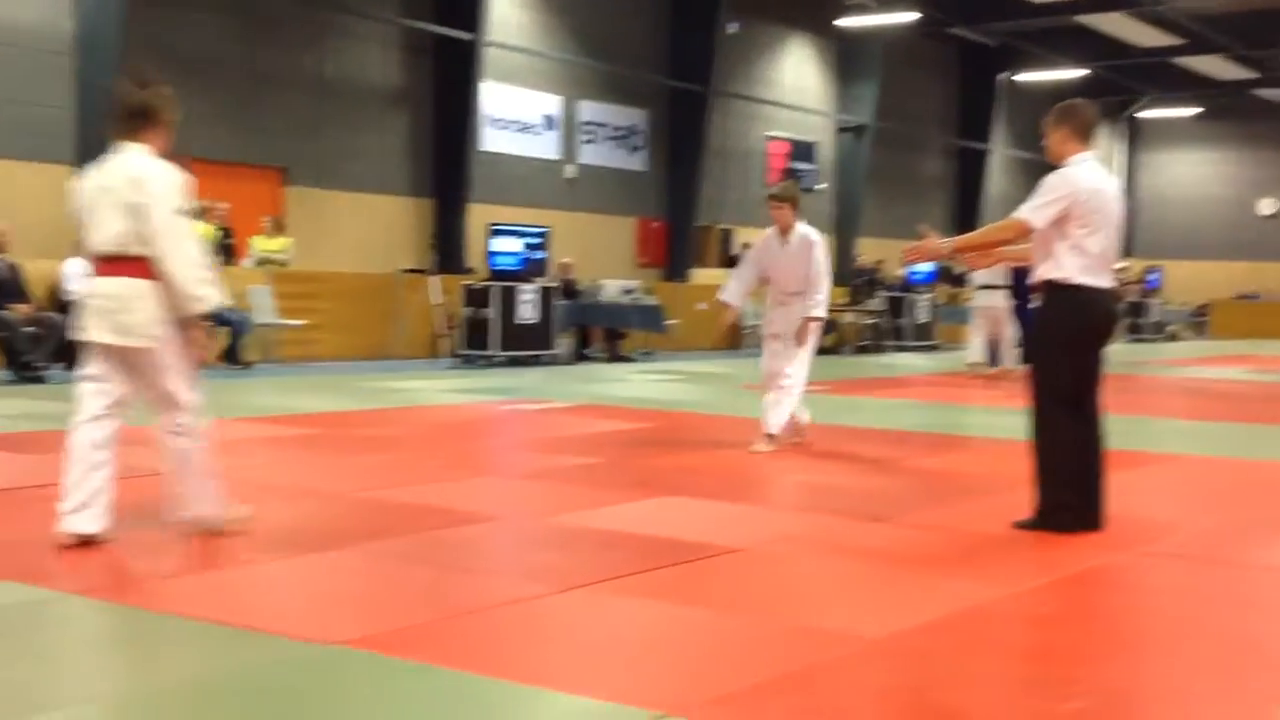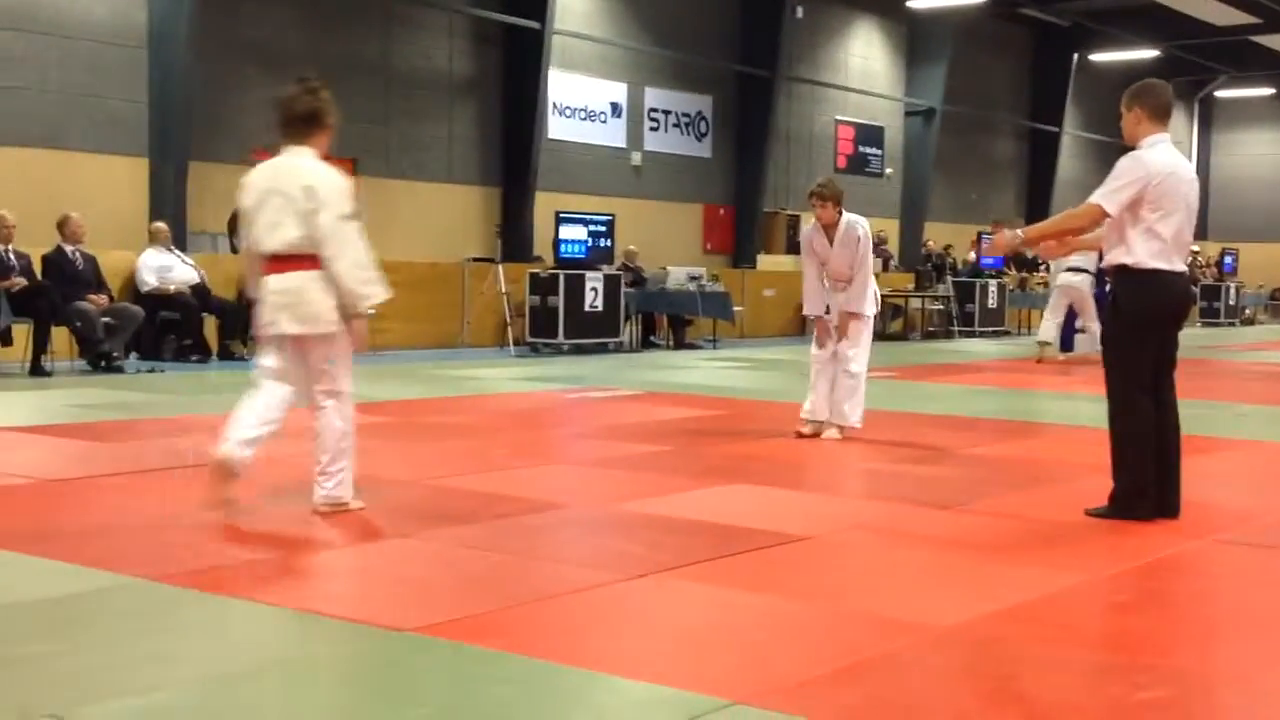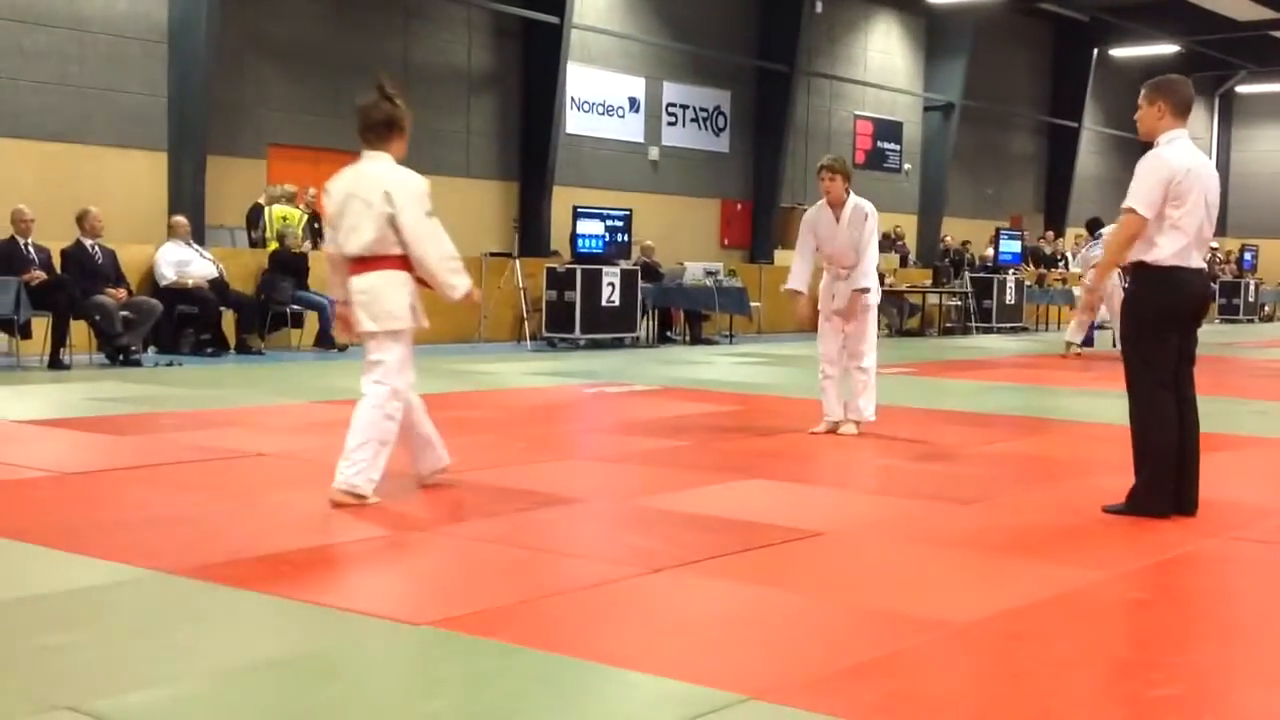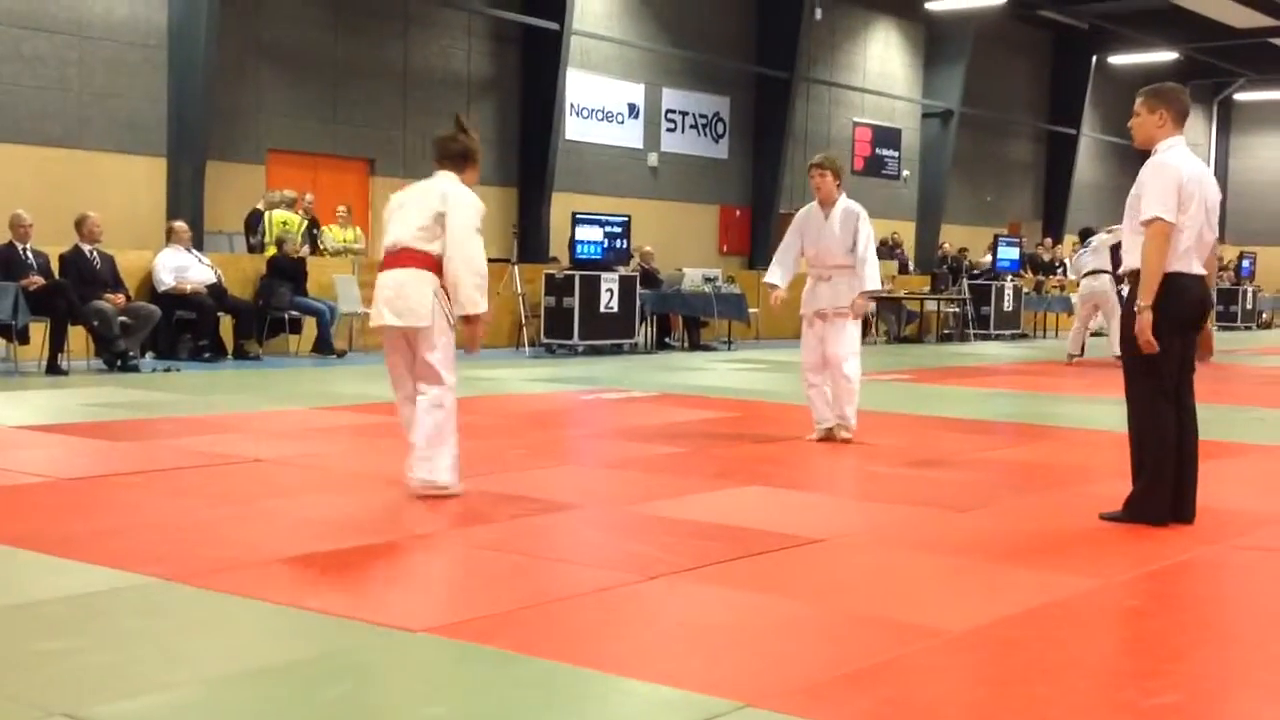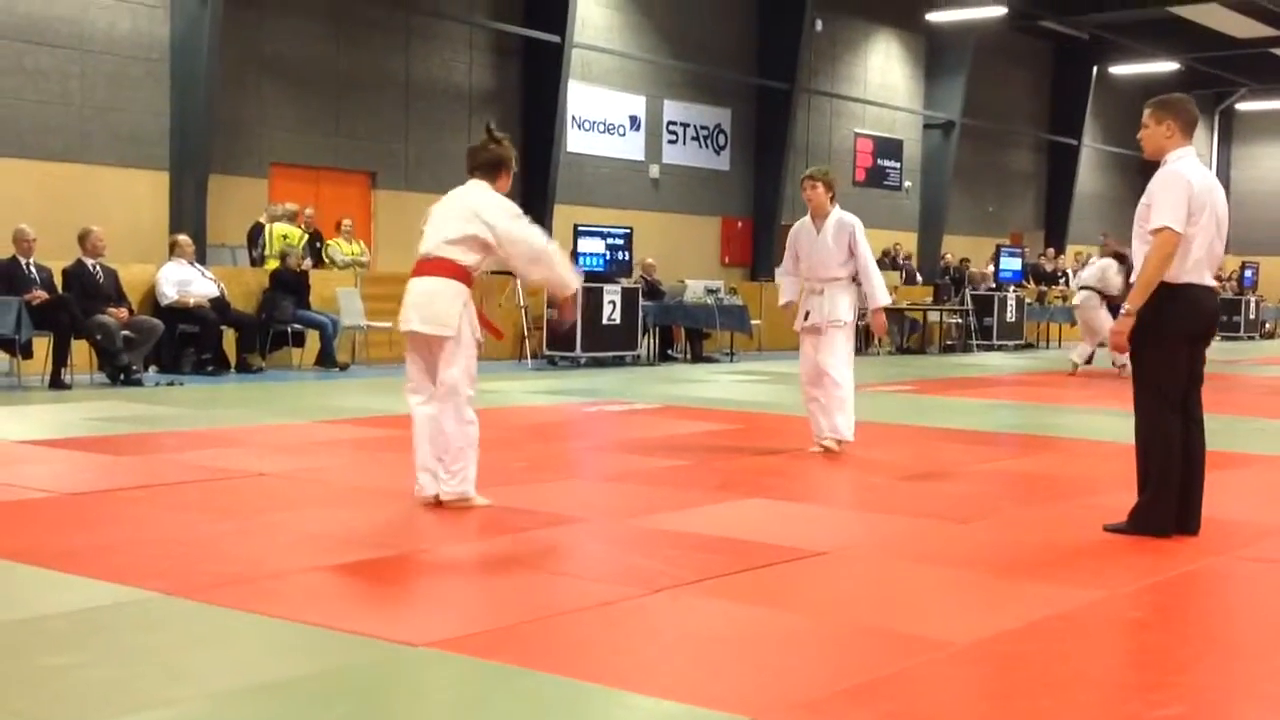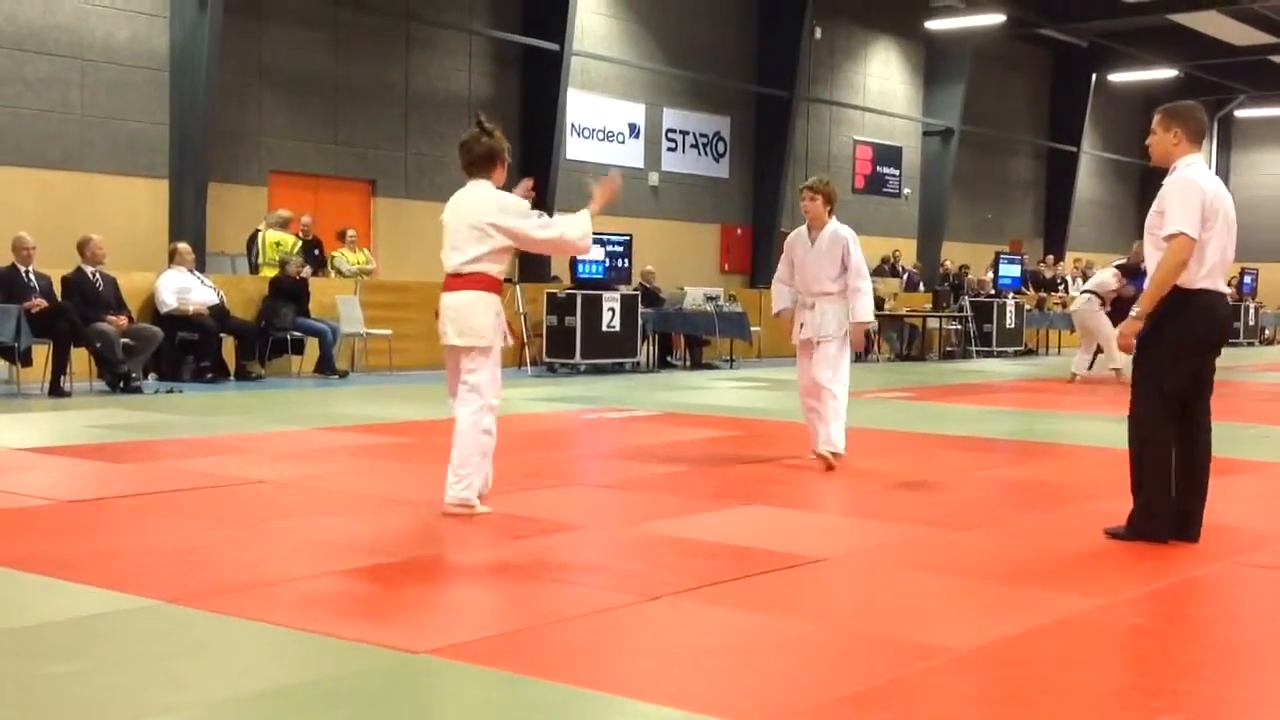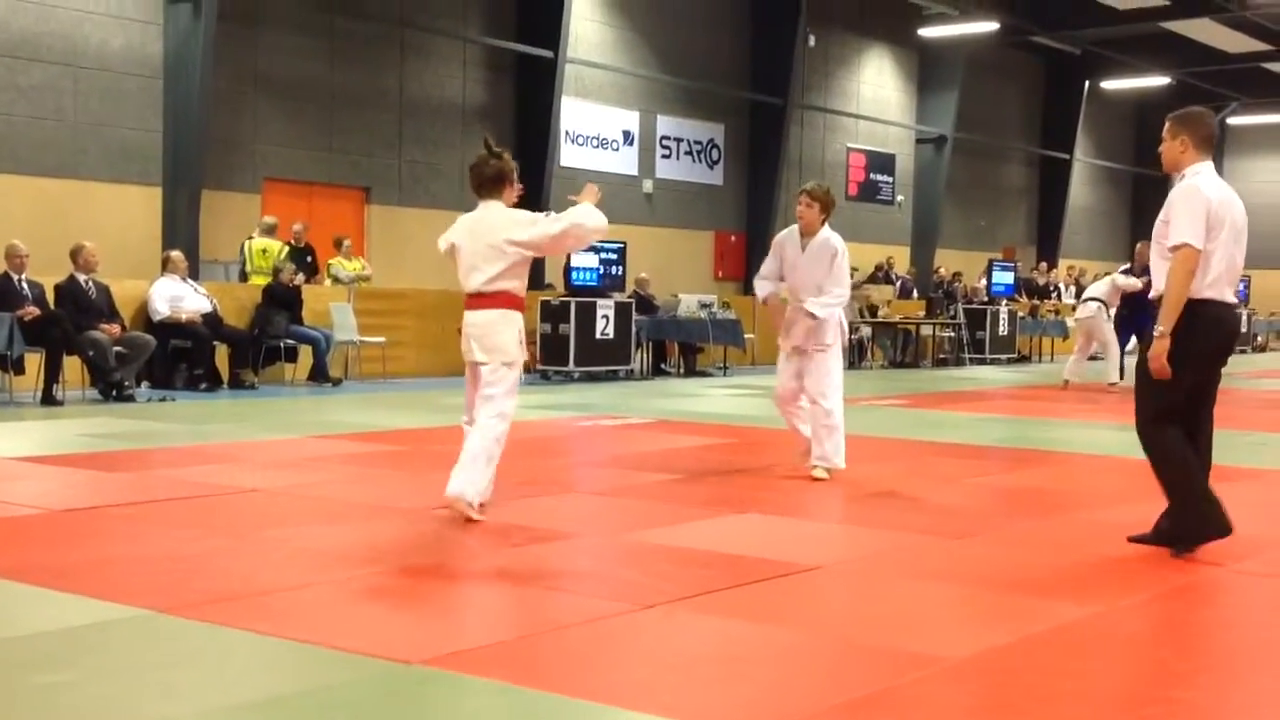
dt=0.3s
person 1, frame 1
left shoulder: (1068, 179)
right shoulder: (1106, 183)
left elbow: (1014, 228)
left wrist: (947, 247)
right wrist: (1001, 255)
left hip: (1068, 302)
right hip: (1095, 300)
left knee: (1053, 407)
right knee: (1080, 405)
left ankle: (1058, 510)
right ankle: (1084, 508)
person 1, frame 2
left shoulder: (1140, 162)
right shoulder: (1182, 166)
left elbow: (1087, 215)
left wrist: (1020, 238)
right wrist: (1078, 243)
left hip: (1140, 288)
right hip: (1171, 285)
left knee: (1130, 393)
right knee: (1158, 392)
left ankle: (1134, 499)
right ankle: (1162, 497)
person 1, frame 3
left shoulder: (1161, 159)
right shoulder: (1203, 163)
left elbow: (1131, 228)
left wrist: (1096, 282)
left hip: (1160, 284)
right hip: (1192, 283)
left knee: (1150, 390)
right knee: (1178, 388)
left ankle: (1153, 495)
right ankle: (1181, 495)
person 1, frame 4
left shoulder: (1161, 165)
right shoulder: (1201, 170)
left elbow: (1158, 238)
right elbow: (1207, 250)
left wrist: (1143, 307)
right wrist: (1203, 318)
left hip: (1162, 293)
right hip: (1191, 291)
left knee: (1150, 398)
right knee: (1177, 397)
left ankle: (1151, 503)
right ankle: (1178, 503)
person 1, frame 5
left shoulder: (1173, 175)
right shoulder: (1209, 180)
left elbow: (1164, 248)
left wrist: (1128, 311)
left hip: (1170, 302)
right hip: (1201, 300)
left knee: (1157, 409)
right knee: (1185, 408)
left ankle: (1155, 514)
right ankle: (1183, 514)
person 1, frame 6
left shoulder: (1183, 181)
right shoulder: (1216, 186)
left elbow: (1179, 255)
left wrist: (1138, 314)
left hip: (1184, 308)
right hip: (1212, 308)
left knee: (1150, 412)
right knee: (1191, 415)
left ankle: (1151, 518)
right ankle: (1184, 520)
person 1, frame 7
left shoulder: (1190, 190)
right shoulder: (1228, 195)
left elbow: (1185, 265)
left wrist: (1162, 333)
left hip: (1192, 319)
right hip: (1221, 318)
left knee: (1154, 419)
right knee: (1192, 423)
left ankle: (1204, 516)
right ankle: (1184, 525)
person 2, frame 1
left shoulder: (91, 177)
right shoulder: (159, 175)
left elbow: (97, 242)
right elbow: (178, 249)
right wrist: (195, 314)
left hip: (100, 296)
right hip: (143, 299)
left knee: (97, 409)
right knee: (181, 406)
left ankle: (78, 518)
right ankle: (206, 509)
person 2, frame 2
left shoulder: (257, 178)
right shoulder: (327, 180)
left elbow: (251, 246)
right elbow: (344, 250)
left wrist: (261, 296)
right wrist: (359, 309)
left hip: (274, 291)
right hip: (316, 292)
left knee: (273, 384)
right knee: (332, 395)
left ankle: (233, 450)
right ankle: (332, 491)
person 2, frame 3
left shoulder: (339, 183)
right shoulder: (404, 182)
left elbow: (334, 249)
right elbow: (427, 244)
left wrist: (341, 301)
right wrist: (461, 288)
left hip: (361, 288)
right hip: (391, 288)
left knee: (397, 381)
right knee: (383, 387)
left ankle: (429, 459)
right ankle: (352, 481)
person 2, frame 4
left shoulder: (406, 194)
right shoulder: (462, 196)
right elbow: (464, 256)
right wrist: (472, 313)
left hip: (387, 286)
right hip: (419, 288)
left knee: (410, 387)
right knee: (437, 385)
left ankle: (427, 472)
right ankle: (432, 474)
person 2, frame 5
left shoulder: (451, 200)
right shoulder: (496, 205)
right elbow: (535, 251)
right wrist: (569, 289)
left hip: (418, 292)
right hip: (448, 296)
left knee: (424, 394)
right knee: (455, 396)
left ankle: (430, 484)
right ankle: (456, 487)
person 2, frame 6
left shoulder: (457, 202)
right shoulder: (502, 206)
right elbow: (560, 236)
right wrist: (595, 204)
left hip: (454, 300)
right hip: (479, 304)
left knee: (468, 399)
right knee: (479, 402)
left ankle: (469, 483)
right ankle: (461, 494)
person 2, frame 7
left shoulder: (463, 225)
right shoulder: (517, 222)
left elbow: (447, 245)
right elbow: (584, 227)
right wrist: (587, 204)
left hip: (474, 318)
right hip: (501, 321)
left knee: (479, 410)
right knee: (495, 412)
left ankle: (474, 491)
right ankle: (463, 491)
person 3, frame 1
left shoulder: (811, 239)
right shoulder: (766, 240)
left elbow: (818, 283)
right elbow: (747, 272)
left wrist: (810, 319)
right wrist: (731, 306)
left hip: (801, 312)
right hip: (776, 310)
left knee: (788, 374)
right knee: (772, 372)
left ankle: (771, 433)
right ankle: (796, 420)
person 3, frame 2
left shoulder: (858, 229)
right shoulder: (809, 234)
left elbow: (862, 275)
right elbow: (812, 277)
left wrist: (849, 314)
right wrist: (817, 317)
left hip: (859, 297)
right hip: (830, 295)
left knee: (850, 360)
right knee: (821, 357)
left ankle: (839, 421)
right ankle: (816, 418)
person 3, frame 3
left shoulder: (865, 211)
right shoulder: (813, 216)
left elbow: (868, 256)
right elbow: (804, 256)
left wrist: (856, 294)
right wrist: (799, 293)
left hip: (861, 288)
right hip: (831, 286)
left knee: (860, 354)
right knee: (828, 355)
left ankle: (855, 417)
right ankle: (832, 417)
person 3, frame 4
left shoulder: (854, 212)
right shoulder: (804, 216)
left elbow: (865, 255)
right elbow: (788, 253)
left wrist: (863, 294)
right wrist: (777, 285)
left hip: (845, 290)
right hip: (815, 290)
left knee: (841, 358)
right knee: (813, 361)
left ankle: (844, 422)
right ankle: (824, 423)
person 3, frame 5
left shoulder: (848, 224)
right shoulder: (798, 229)
left elbow: (867, 266)
right elbow: (789, 272)
left wrist: (877, 308)
right wrist: (791, 302)
left hip: (838, 302)
right hip: (810, 304)
left knee: (834, 368)
right knee: (810, 375)
left ankle: (836, 434)
right ankle: (822, 435)
person 3, frame 6
left shoulder: (844, 236)
right shoulder: (794, 239)
left elbow: (860, 282)
right elbow: (782, 280)
left wrist: (859, 322)
right wrist: (784, 310)
left hip: (834, 315)
right hip: (805, 316)
left knee: (829, 381)
right knee: (808, 386)
left ankle: (830, 447)
right ankle: (822, 443)
person 3, frame 7
left shoulder: (834, 245)
right shoulder: (784, 239)
left elbow: (838, 293)
right elbow: (765, 276)
left wrist: (808, 313)
right wrist: (771, 298)
left hip: (823, 325)
right hip: (793, 320)
left knee: (823, 394)
right knee: (785, 391)
left ankle: (825, 460)
right ankle: (812, 439)
